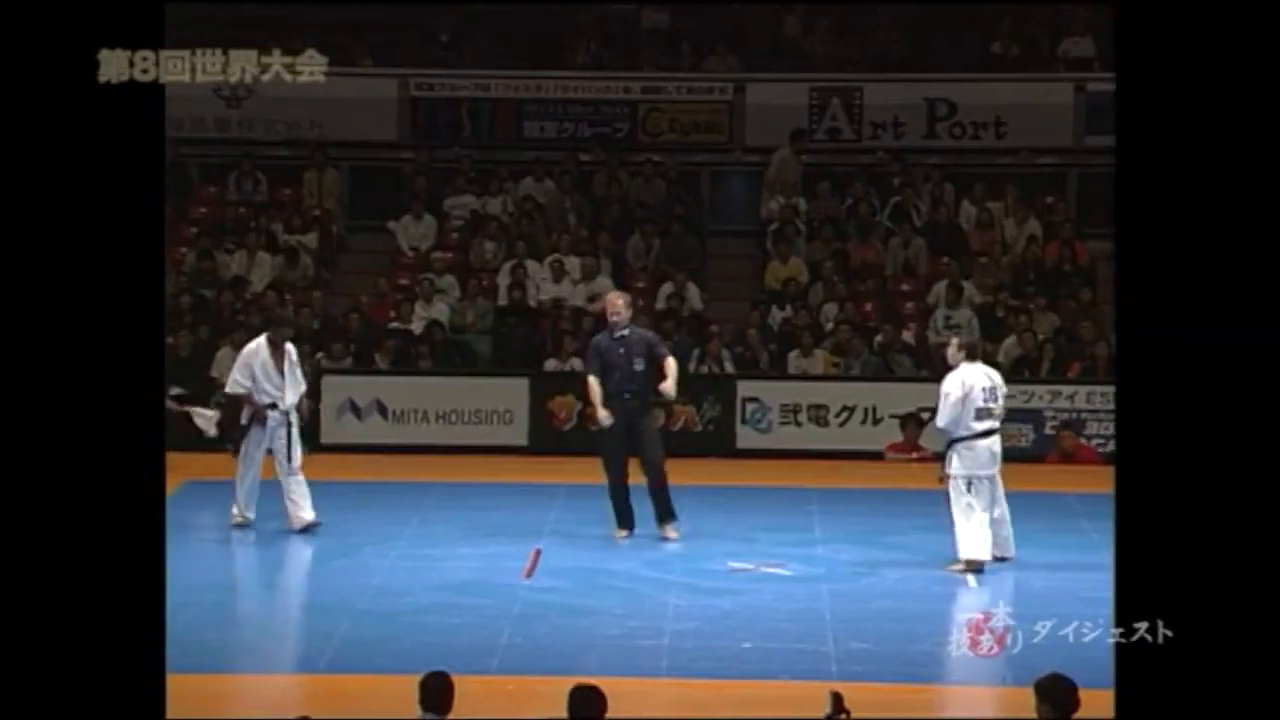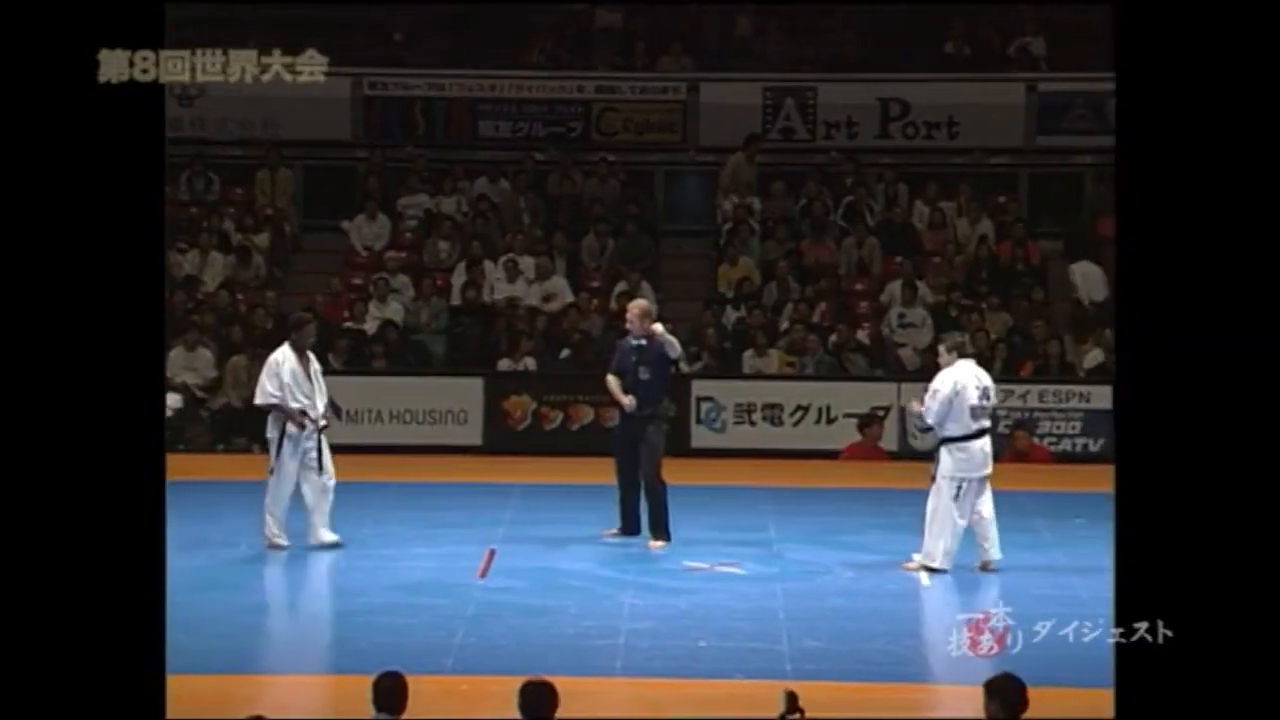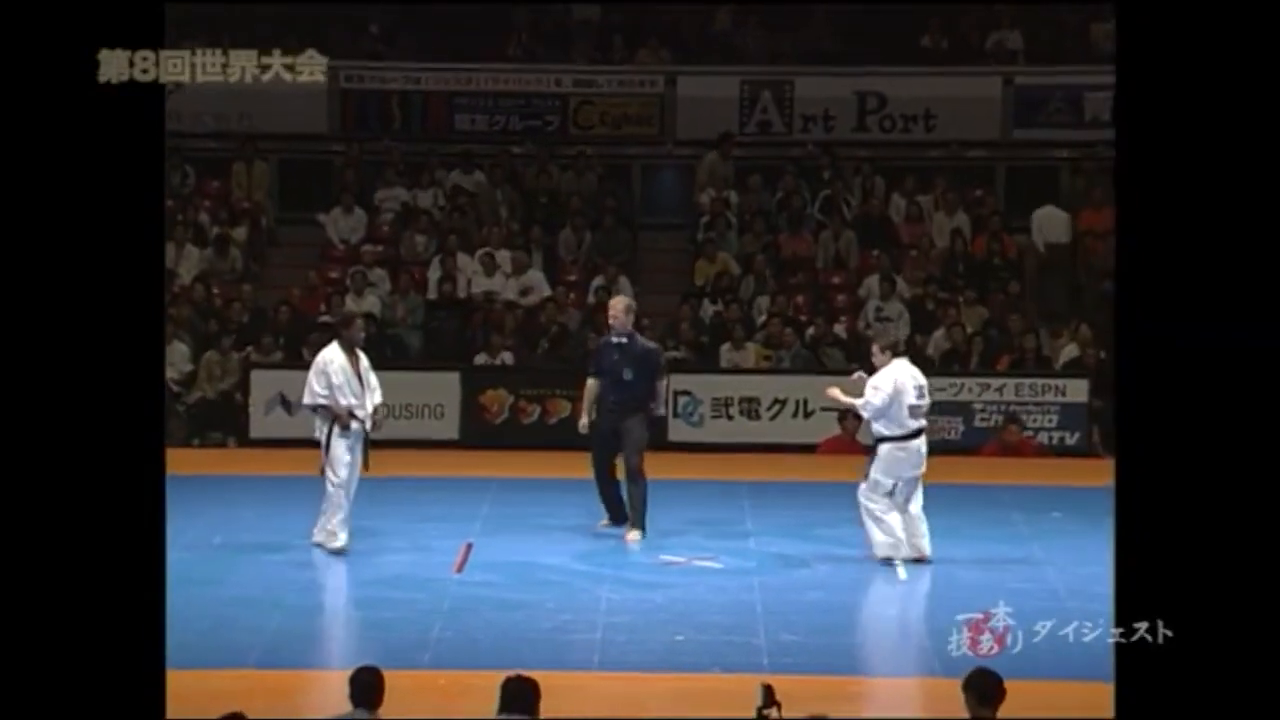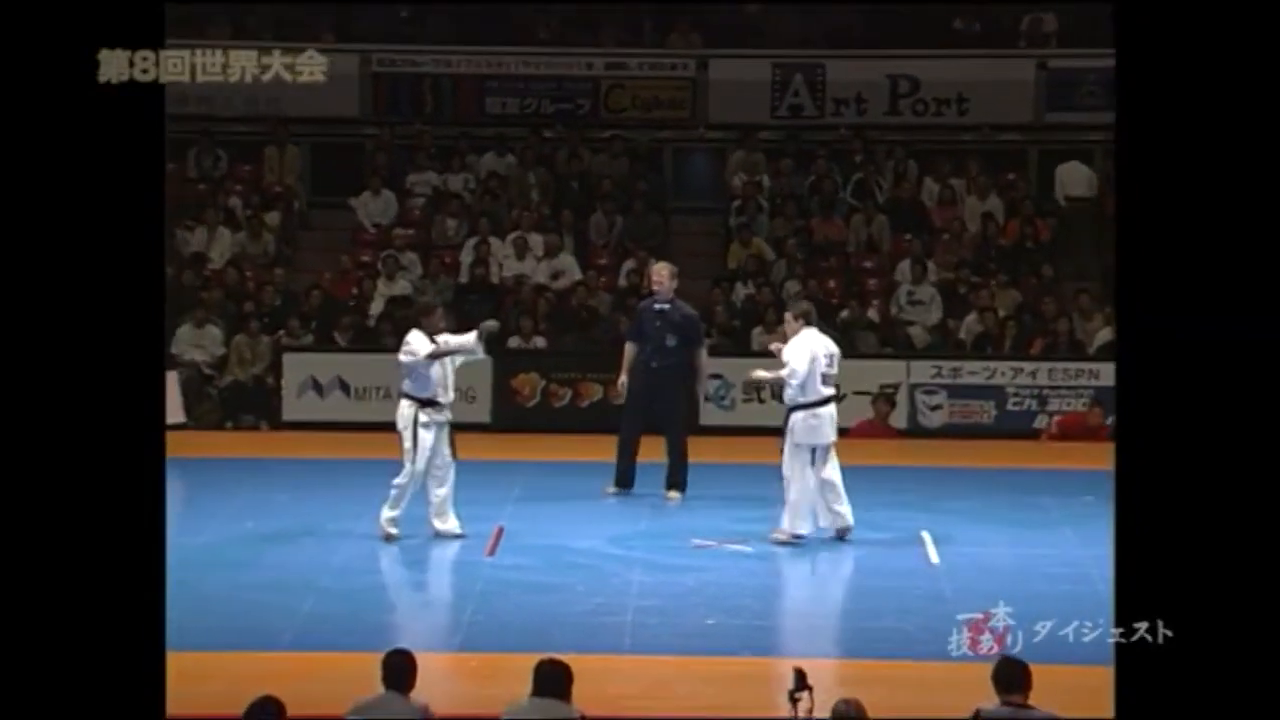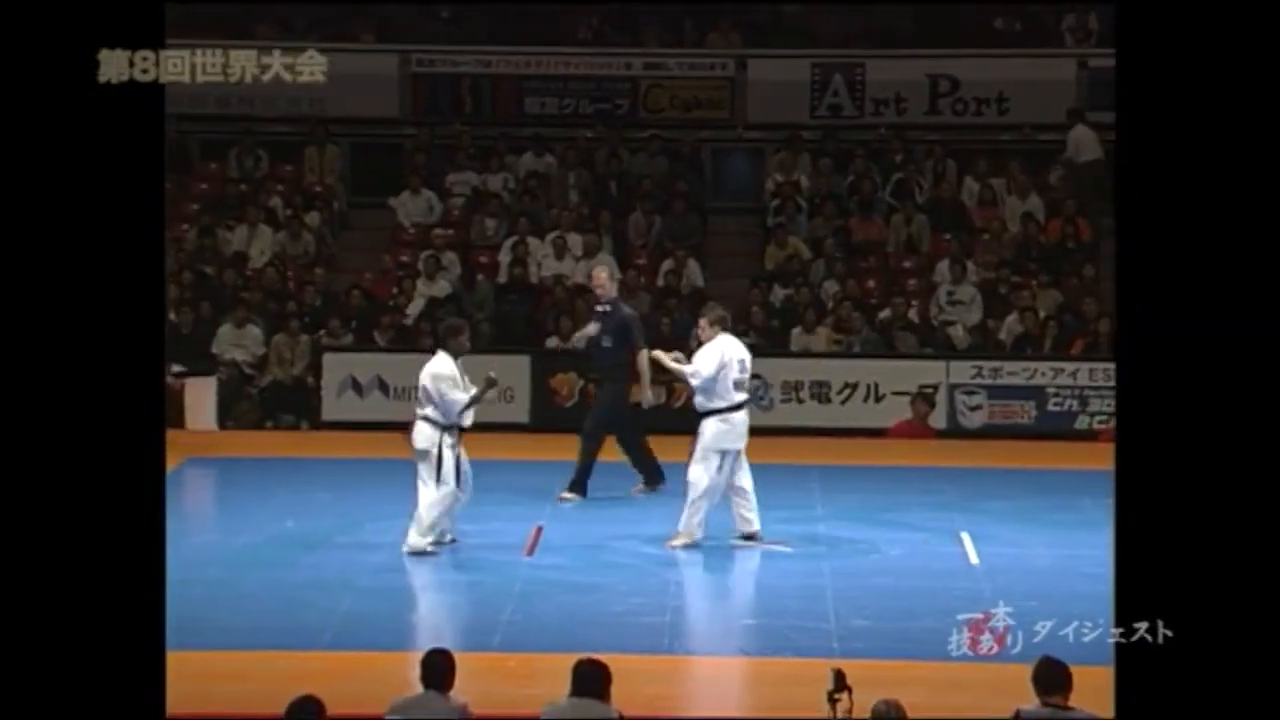
dt=1s
person 1, frame 1
left shoulder: (645, 338)
right shoulder: (599, 342)
left elbow: (668, 359)
right elbow: (593, 378)
left wrist: (670, 380)
right wrist: (599, 408)
left hip: (642, 410)
right hip: (613, 412)
left knee: (655, 466)
right knee: (616, 472)
left ankle: (666, 520)
right ankle: (625, 523)
person 1, frame 2
left shoulder: (660, 346)
right shoulder: (625, 346)
left elbow: (676, 352)
right elbow: (611, 376)
left wrist: (663, 335)
right wrist: (622, 398)
left hip: (652, 419)
right hip: (628, 417)
left knee: (651, 476)
right knee: (626, 474)
left ankle: (660, 534)
right ankle: (629, 526)
person 1, frame 3
left shoulder: (646, 349)
right shoulder: (604, 345)
left elbow: (659, 380)
right elbow: (594, 379)
left wrist: (659, 404)
right wrist: (585, 413)
left hip: (634, 414)
right hip: (606, 413)
left knee: (633, 468)
right knee: (601, 466)
left ankle: (636, 526)
right ankle: (617, 515)
person 1, frame 4
left shoulder: (687, 315)
right shoulder: (643, 309)
left elbow: (699, 349)
right elbow: (632, 341)
left wrist: (699, 382)
right wrist: (624, 371)
left hip: (673, 381)
right hip: (643, 377)
left knee: (676, 435)
right knee: (629, 429)
left ankle: (675, 486)
right ankle: (622, 482)
person 1, frame 5
left shoulder: (626, 316)
right shoulder: (596, 313)
left elbow: (641, 352)
right elbow: (576, 342)
left wrist: (646, 386)
right wrist: (584, 335)
left hip: (617, 382)
right hip: (604, 381)
left knee: (591, 431)
right knee: (627, 433)
left ankle: (577, 487)
right ankle: (654, 477)
person 2, frame 1
left shoulder: (956, 378)
right shoulder: (993, 374)
left elbow: (945, 421)
right elbow: (999, 411)
left wrist: (953, 432)
left hip: (967, 448)
right hip: (991, 443)
left knee: (967, 506)
right knee: (994, 503)
left ankle: (974, 556)
right ankle: (1001, 549)
person 2, frame 2
left shoulder: (949, 376)
right shoulder: (983, 375)
left elbow: (931, 413)
left wrist: (918, 411)
right wrist: (925, 410)
left hip: (958, 450)
right hip: (981, 446)
left knee: (945, 507)
right knee: (981, 506)
left ankle: (932, 559)
right ankle: (988, 558)
person 2, frame 3
left shoulder: (888, 375)
right shoulder: (914, 373)
left elbow: (870, 407)
left wrist: (841, 398)
right wrist: (867, 385)
left hip: (895, 448)
right hip: (915, 444)
left knee: (874, 497)
right knee: (909, 500)
left ankle: (893, 547)
right ankle: (919, 549)
person 2, frame 4
left shoulder: (801, 343)
right shoulder: (827, 343)
left elbow: (794, 375)
left wrist: (766, 376)
right wrist: (784, 355)
left hip: (806, 416)
right hip: (824, 412)
left knee: (797, 472)
right knee: (826, 470)
left ankle: (794, 528)
right ankle: (841, 521)
person 2, frame 5
left shoulder: (716, 348)
right shoulder: (738, 347)
left elbow: (698, 376)
left wrist: (667, 363)
right wrist: (685, 364)
left hip: (720, 420)
right hip: (734, 418)
left knee: (701, 476)
right knee: (736, 475)
left ankle: (689, 531)
right ankle: (750, 527)
person 3, frame 1
left shoulder: (290, 350)
right shoulder: (252, 351)
left elbow: (297, 381)
right elbow: (238, 386)
left wrist: (302, 404)
right wrist: (256, 407)
left hip: (286, 417)
right hip: (261, 417)
left knee: (292, 466)
right knee: (248, 466)
left ankle: (302, 518)
right ankle: (243, 514)
person 3, frame 2
left shoulder: (311, 359)
right shoulder: (278, 359)
right elbow: (268, 397)
left wrist: (324, 411)
right wrist: (293, 414)
left hip: (312, 428)
right hip: (287, 429)
left knee: (323, 479)
right knee: (282, 484)
left ankle: (322, 533)
right ankle: (275, 535)
person 3, frame 3
left shoulder: (361, 357)
right shoulder: (326, 358)
left elbow: (371, 389)
right elbow: (315, 395)
left wrist: (374, 414)
right wrist: (338, 414)
left hip: (357, 426)
right hip: (335, 428)
left knee: (348, 483)
right knee: (337, 480)
left ankle: (325, 533)
right ankle: (334, 537)
person 3, frame 4
left shoulder: (441, 340)
right shoulder: (413, 341)
left elbow: (471, 342)
right elbow: (429, 355)
left wrist: (483, 330)
right wrist: (462, 347)
left hip: (437, 414)
right hip: (417, 415)
left knee: (443, 469)
right knee: (413, 469)
left ankle: (443, 523)
right ankle: (388, 520)
person 3, frame 5
left shoulder: (450, 364)
right shoulder: (441, 370)
left elbow: (463, 394)
right elbow: (457, 407)
left wrist: (480, 390)
right wrist: (484, 389)
left hip: (445, 434)
right hip: (434, 435)
left knee: (460, 484)
right knee: (440, 490)
left ankle: (440, 533)
right ankle: (417, 541)
